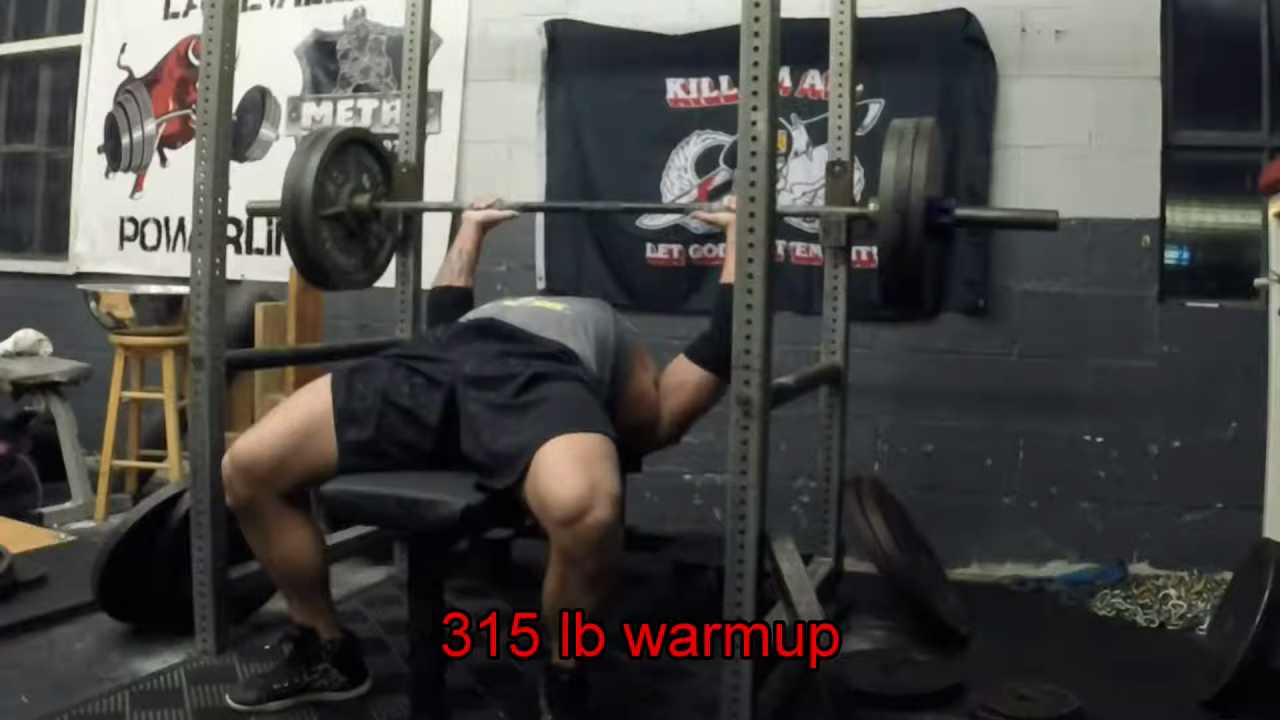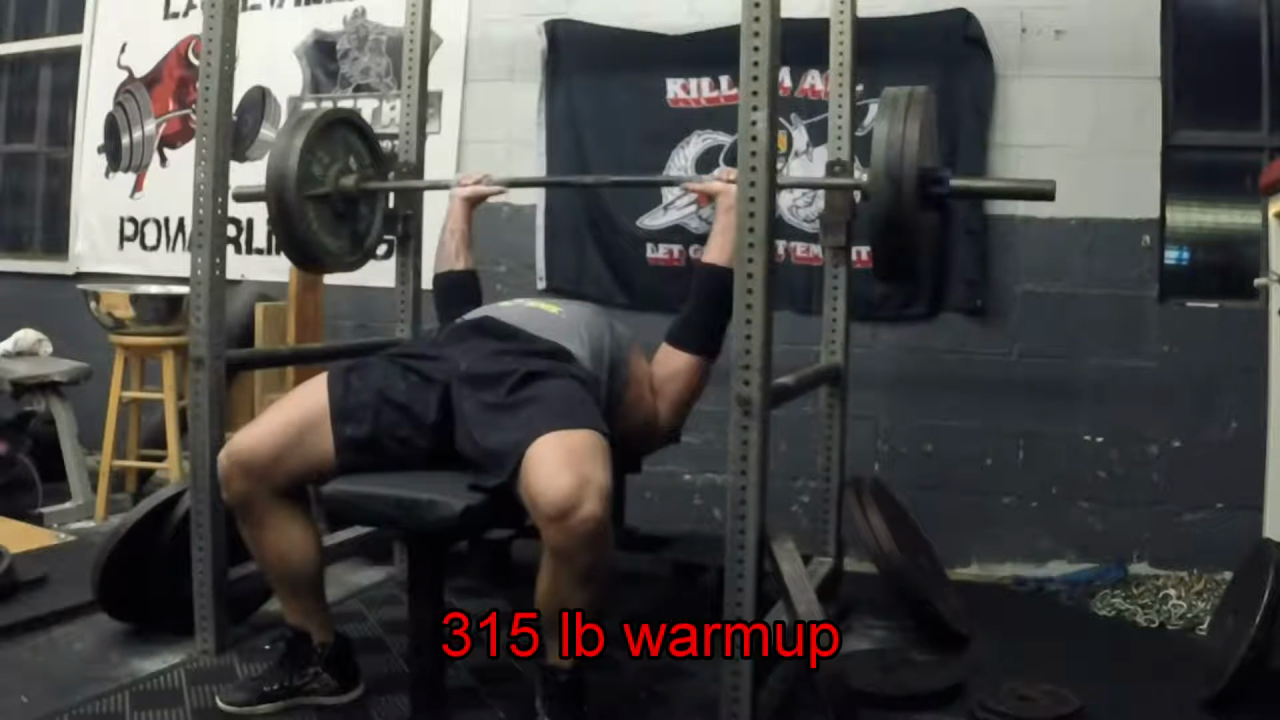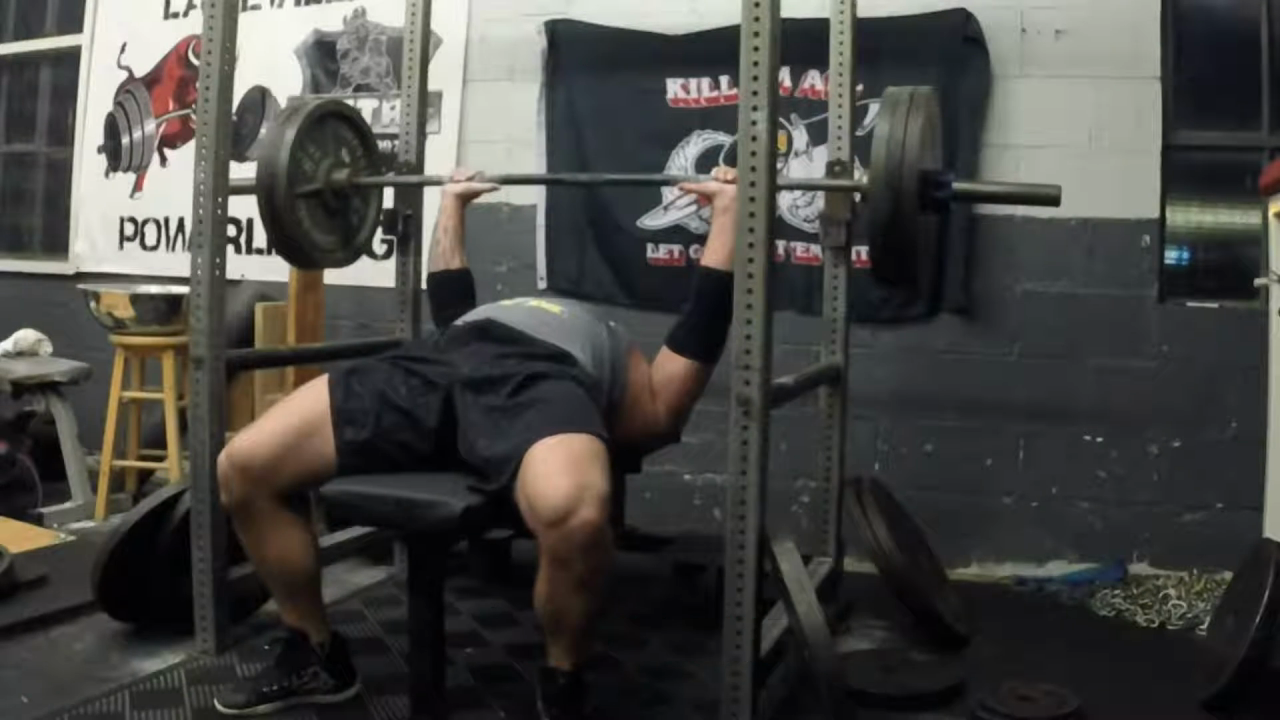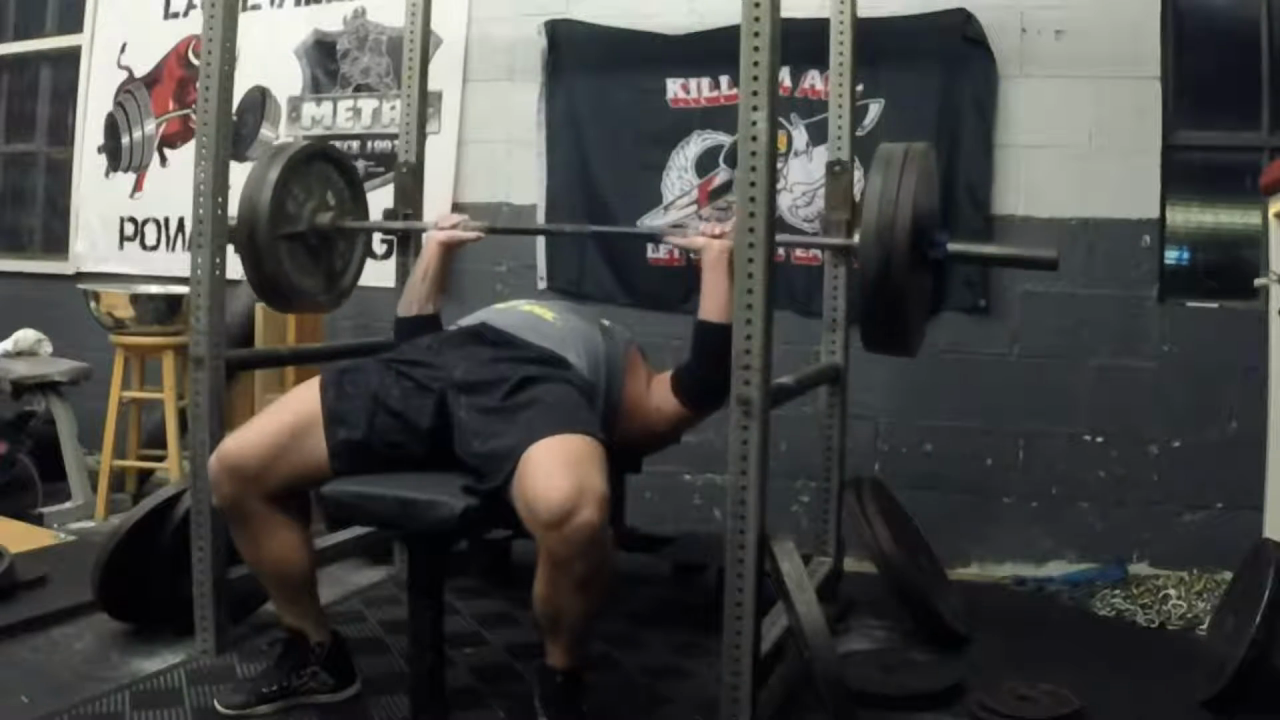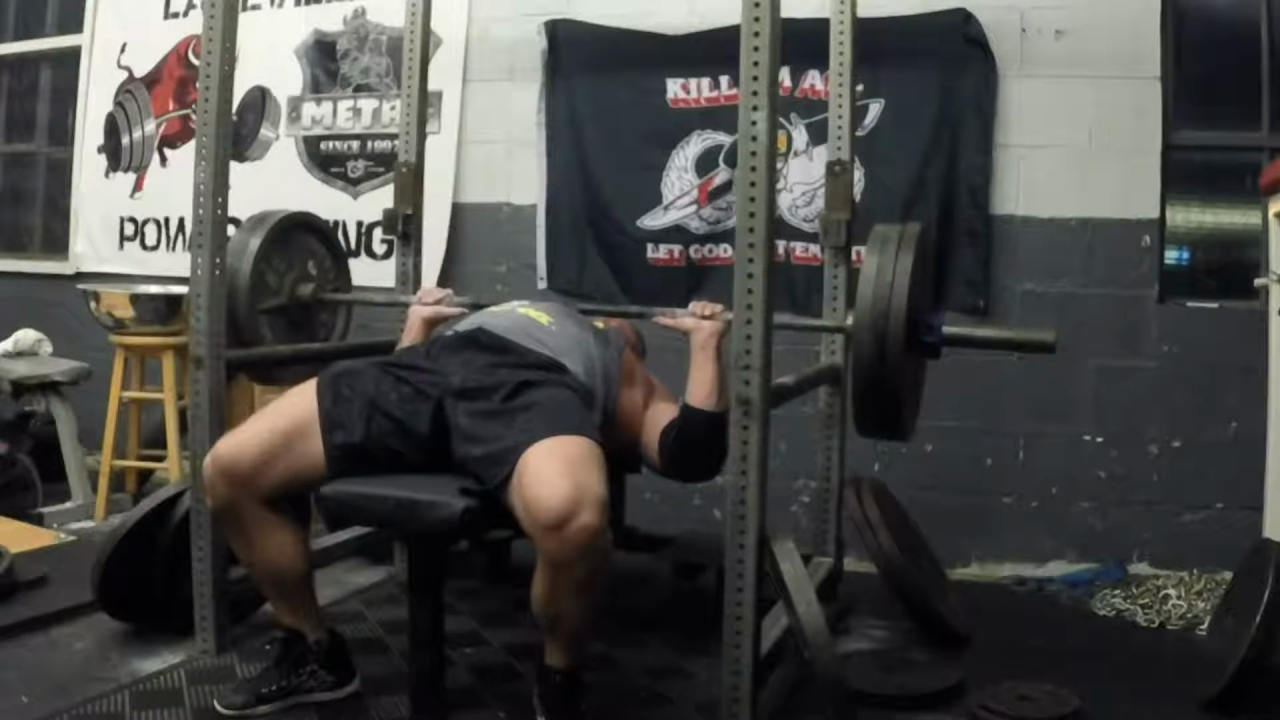
dt=1s
person 1, frame 1
left shoulder: (649, 405)
left elbow: (720, 347)
right elbow: (446, 314)
left wrist: (739, 236)
right wrist: (471, 229)
left knee: (586, 511)
right knee: (247, 468)
right ankle: (325, 652)
person 1, frame 2
left shoulder: (648, 400)
left elbow: (705, 316)
right elbow: (455, 298)
left wrist: (729, 207)
right wrist: (460, 206)
left knee: (575, 505)
right knee: (244, 465)
right ankle: (319, 655)
person 1, frame 3
left shoulder: (646, 399)
left elbow: (703, 325)
right elbow: (449, 300)
left wrist: (726, 209)
right wrist: (451, 205)
left knee: (575, 515)
right knee: (244, 468)
right ankle: (315, 654)
person 1, frame 4
left shoulder: (641, 393)
left elbow: (707, 383)
right elbow: (413, 339)
left wrist: (716, 261)
right wrist: (435, 249)
left knee: (573, 513)
right knee: (236, 467)
right ankle: (314, 655)
person 1, frame 5
left shoulder: (637, 390)
left elbow: (693, 455)
left wrist: (705, 340)
right wrist: (418, 319)
left knee: (572, 517)
right knee: (230, 469)
right ankle: (312, 654)
